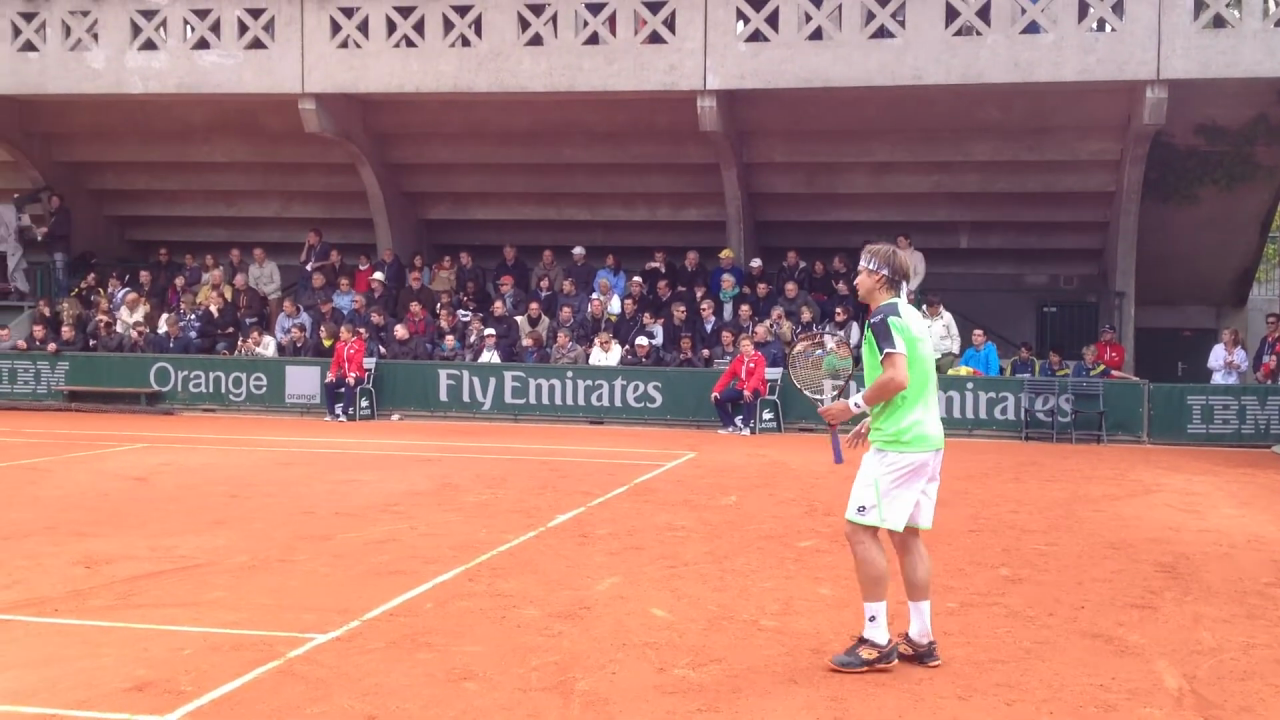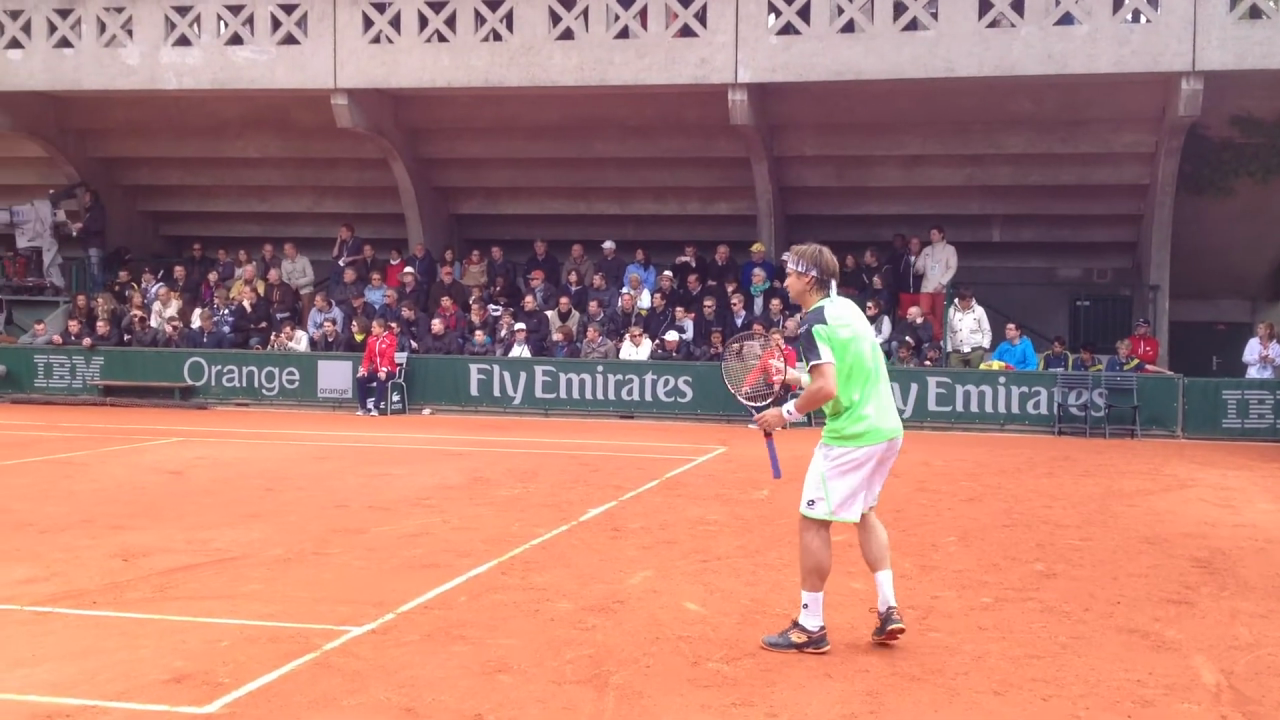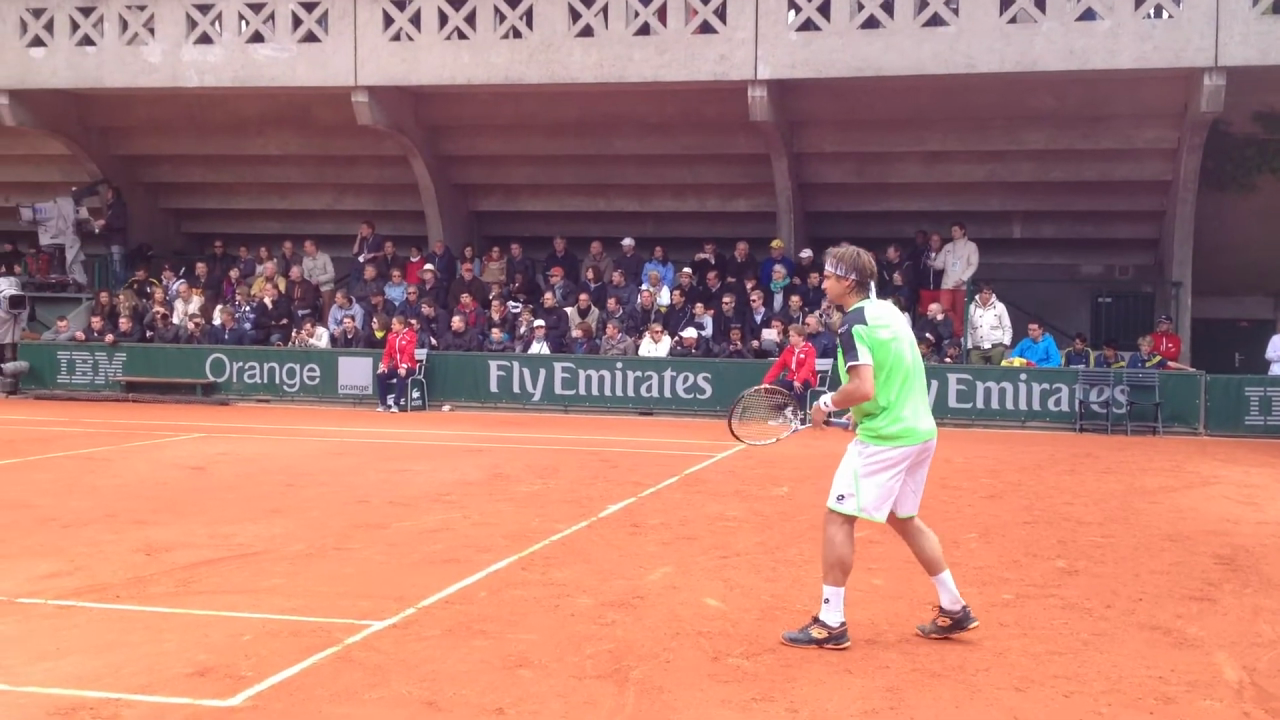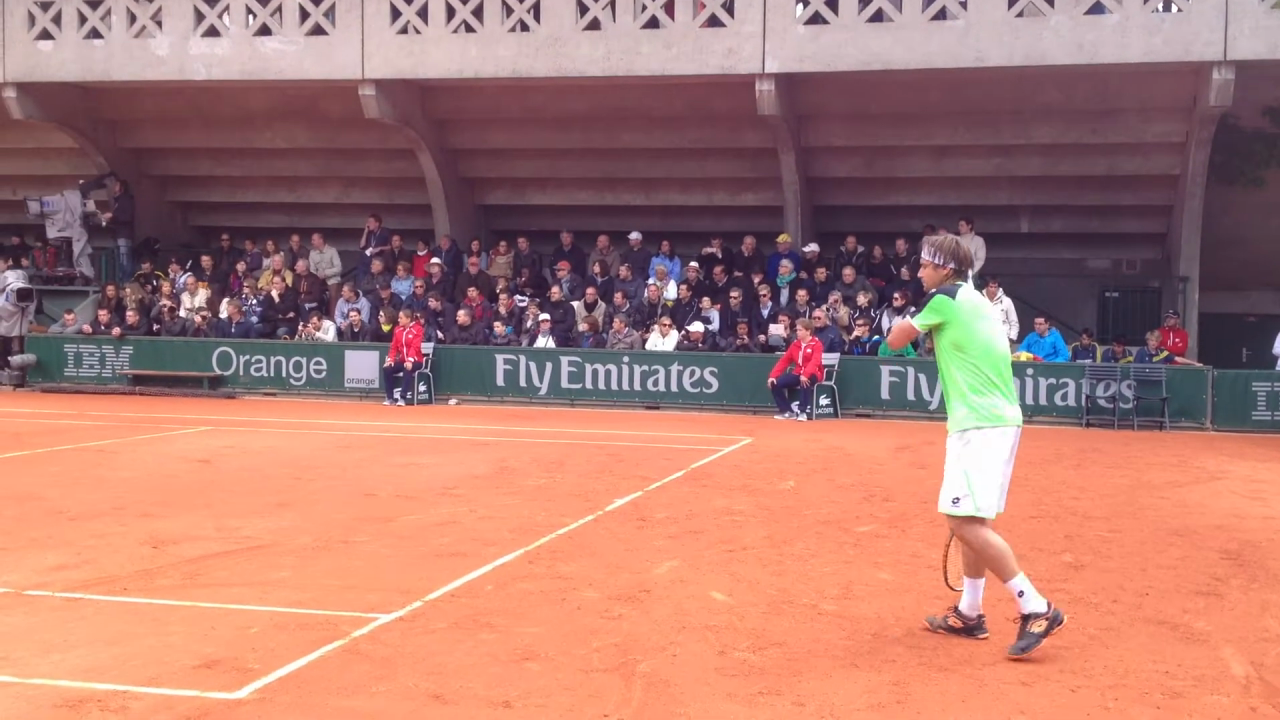
dt=0.5s
person 1, frame 1
left shoulder: (884, 317)
right shoulder: (910, 316)
left elbow: (897, 378)
left wrist: (853, 406)
right wrist: (874, 420)
left hip: (898, 445)
right hip: (926, 441)
left knee: (861, 532)
right knee: (907, 536)
left ankle: (876, 639)
right ankle: (920, 639)
person 1, frame 2
left shoulder: (814, 324)
right shoulder: (849, 308)
left elbow: (827, 389)
left wrist: (786, 413)
right wrist: (801, 376)
left hip: (851, 437)
right hip: (887, 430)
left knee: (813, 524)
right knee: (865, 517)
left ankle: (811, 627)
right ankle: (887, 609)
person 1, frame 3
left shoulder: (853, 324)
right shoulder: (888, 311)
left elbow: (863, 389)
left wrist: (826, 403)
right wrist: (848, 405)
left hip: (884, 438)
right hip: (919, 432)
left knee: (838, 520)
right knee: (905, 519)
left ankle: (831, 622)
right ankle: (953, 609)
person 1, frame 4
left shoulder: (948, 297)
right shoulder: (980, 303)
left elbow: (897, 338)
left wrist: (915, 319)
left hip: (979, 428)
right hip: (998, 424)
left knee: (970, 525)
right knee: (967, 518)
left ankle: (1037, 610)
right ankle: (969, 613)
